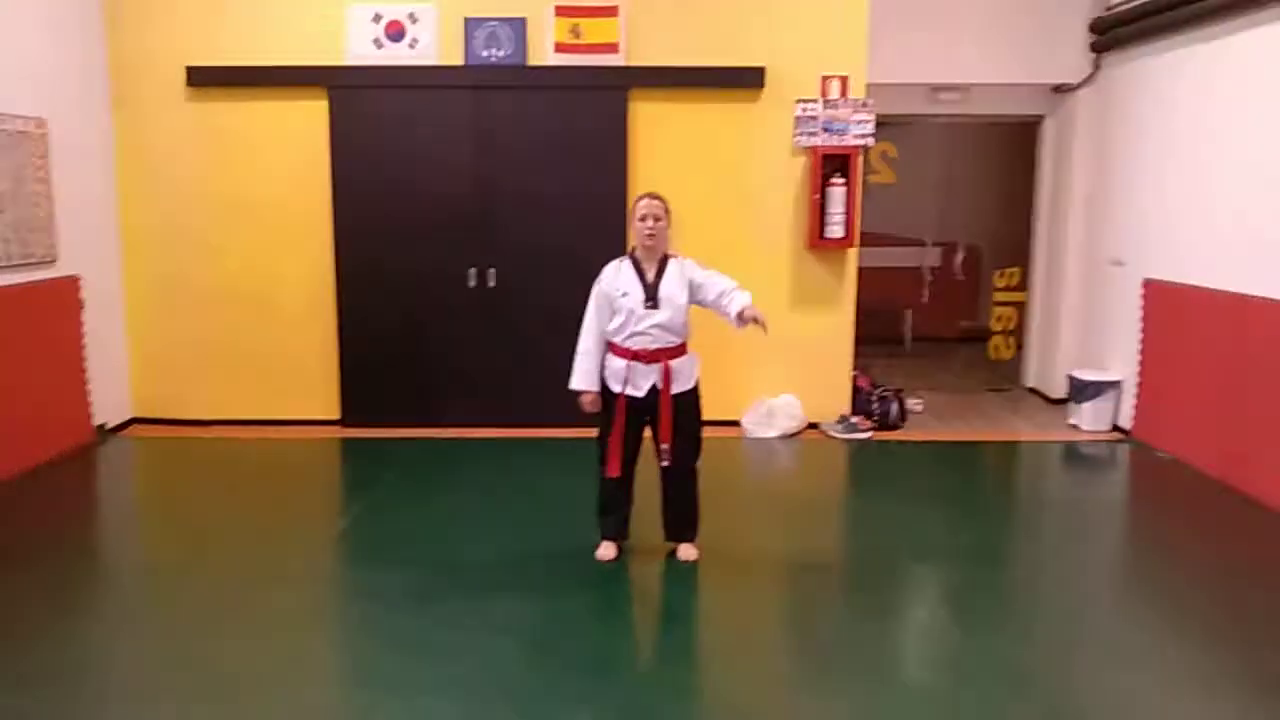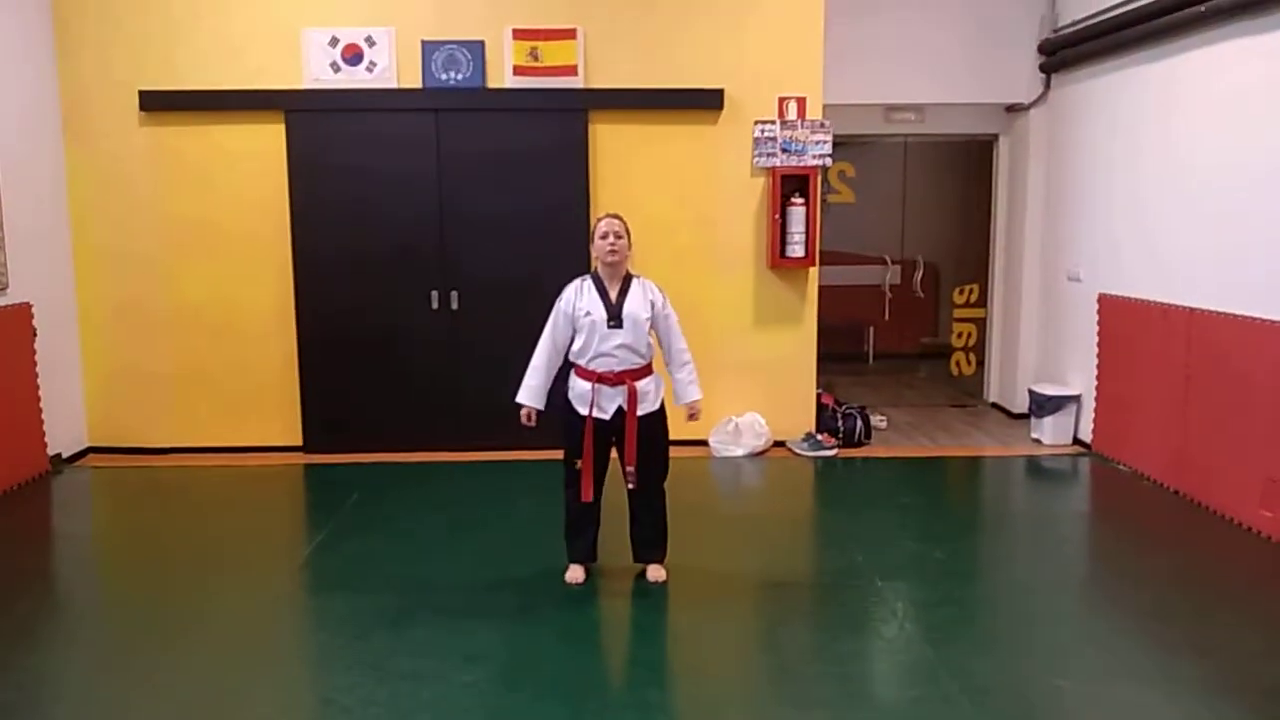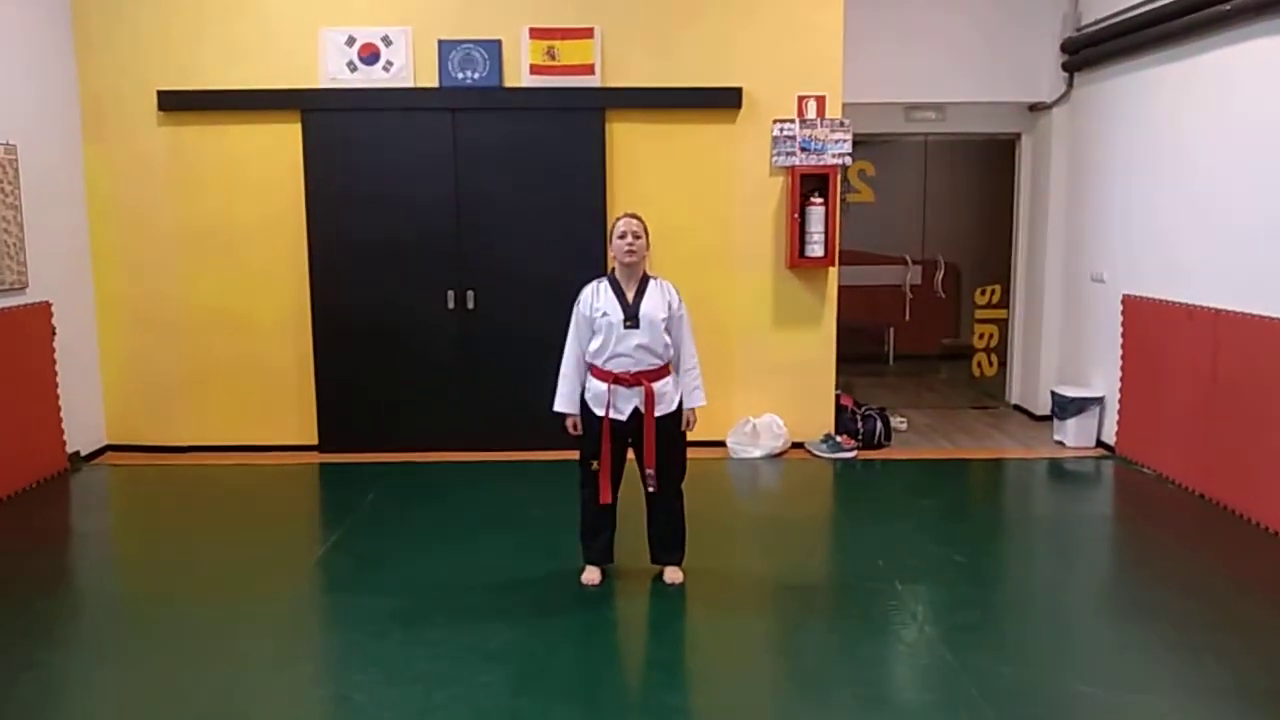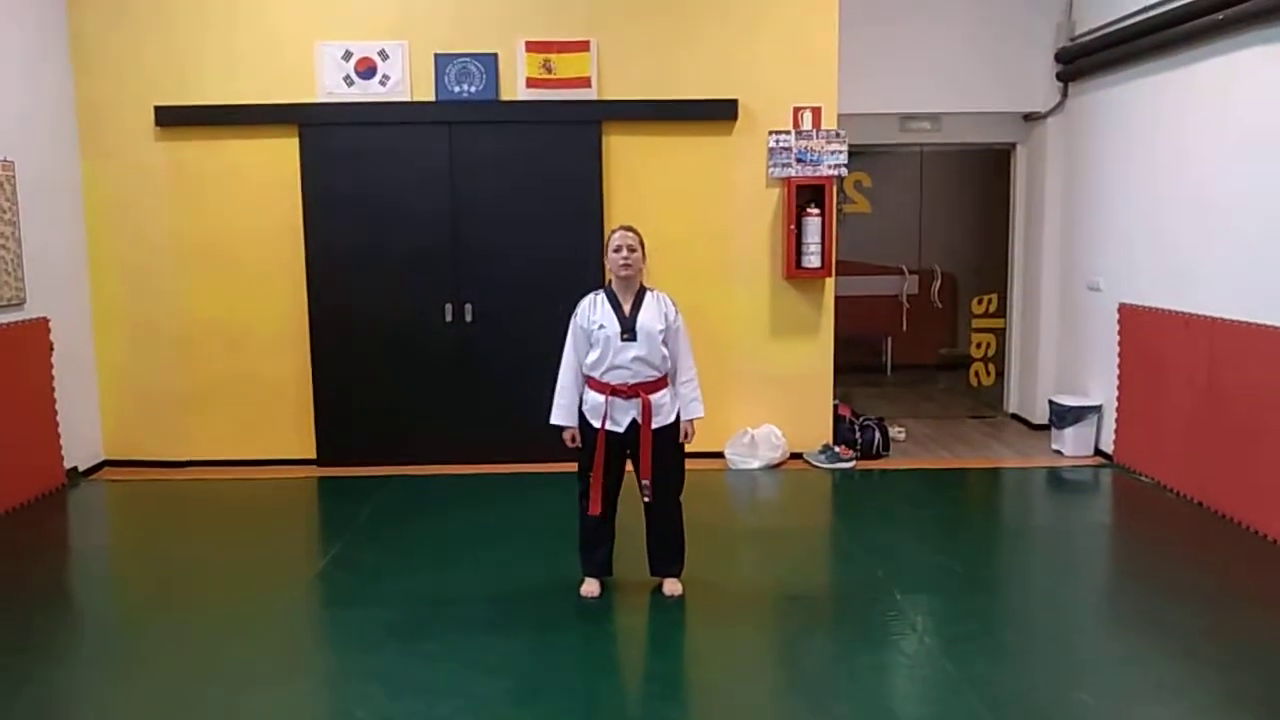
dt=0.4s
person 1, frame 1
left shoulder: (686, 271)
right shoulder: (612, 274)
left elbow: (724, 294)
right elbow: (593, 330)
left wrist: (746, 309)
right wrist: (586, 383)
left hip: (675, 377)
right hip: (624, 377)
left knee: (679, 461)
right knee: (617, 460)
left ankle: (683, 536)
right ankle: (611, 535)
person 1, frame 2
left shoulder: (648, 292)
right shoulder: (575, 293)
left elbow: (674, 347)
right elbow: (550, 347)
left wrist: (689, 393)
right wrist: (531, 397)
left hip: (640, 398)
right hip: (588, 398)
left knee: (646, 482)
right knee: (582, 482)
left ankle: (652, 557)
right ankle: (579, 558)
person 1, frame 3
left shoulder: (666, 293)
right shoulder: (592, 294)
left elbow: (684, 351)
right elbow: (575, 353)
left wrist: (691, 401)
right wrist: (569, 406)
left hip: (657, 399)
right hip: (605, 400)
left knee: (664, 483)
right knee: (598, 483)
left ankle: (669, 560)
right ankle: (594, 560)
person 1, frame 4
left shoulder: (663, 306)
right shoulder: (589, 307)
left elbow: (682, 363)
right elbow: (572, 366)
left wrist: (688, 412)
right wrist: (567, 419)
left hip: (655, 411)
right hip: (602, 412)
left knee: (662, 495)
right knee: (596, 495)
left ankle: (668, 570)
right ankle: (594, 571)
